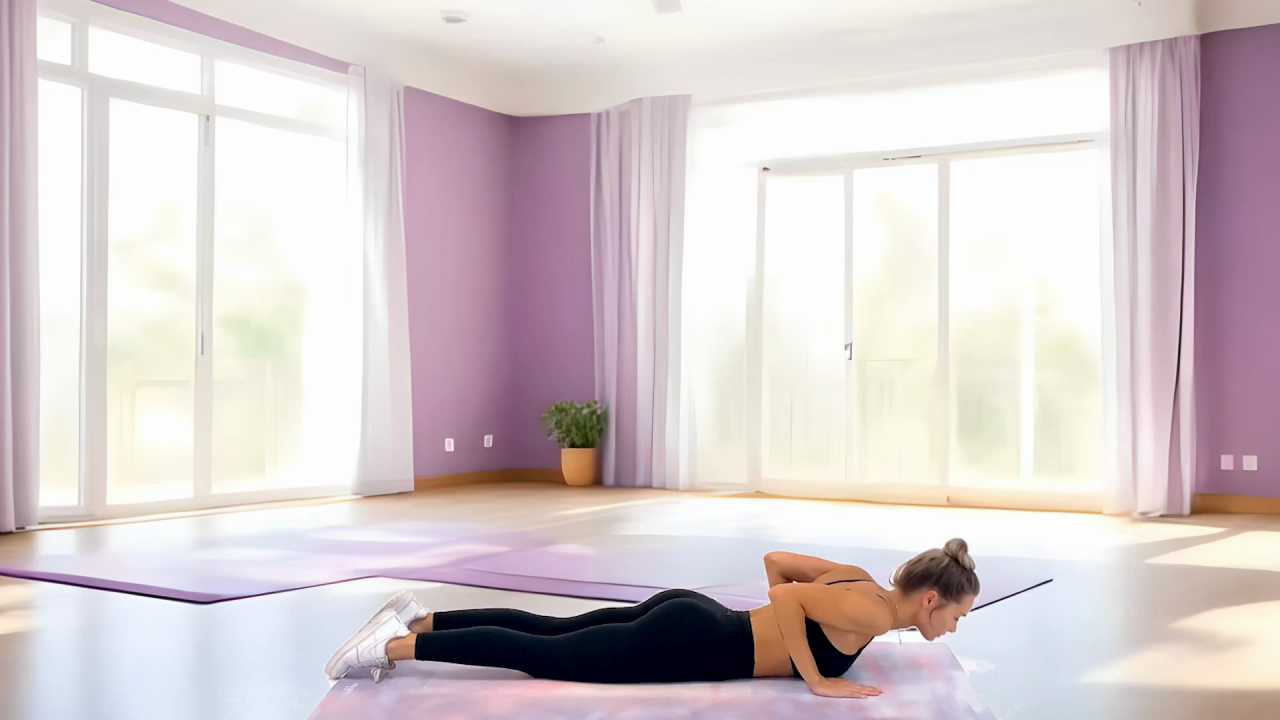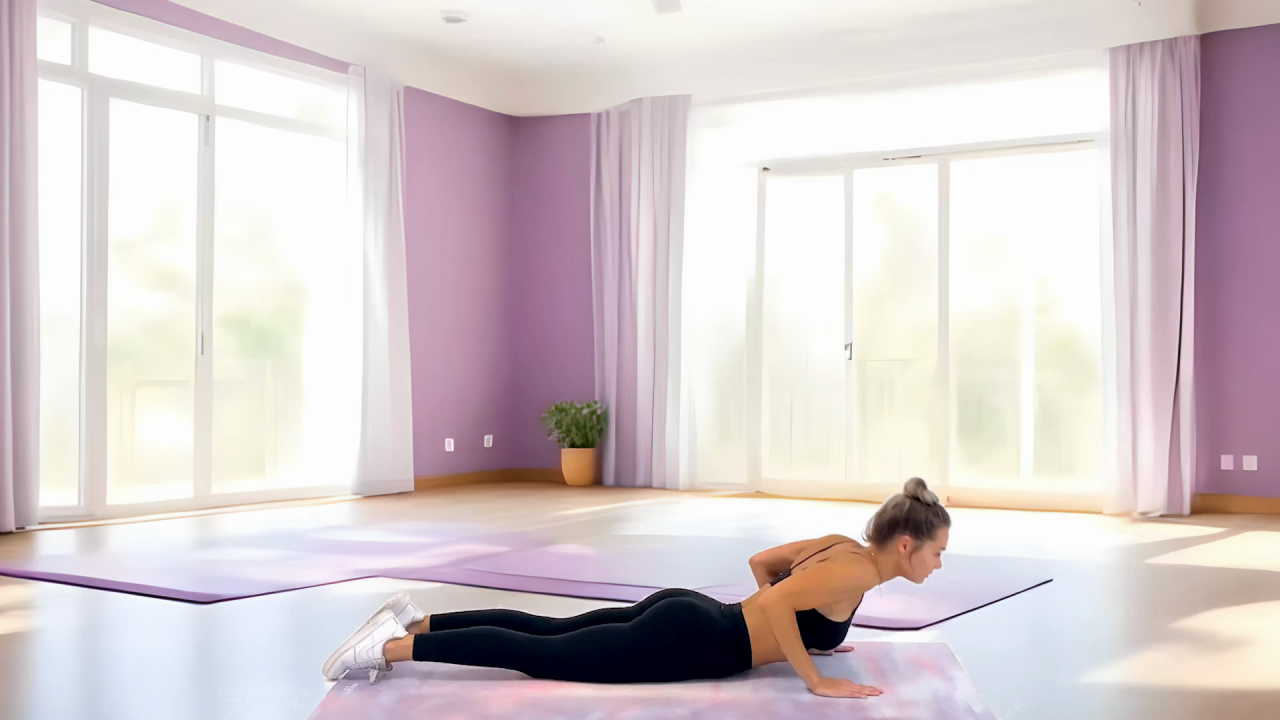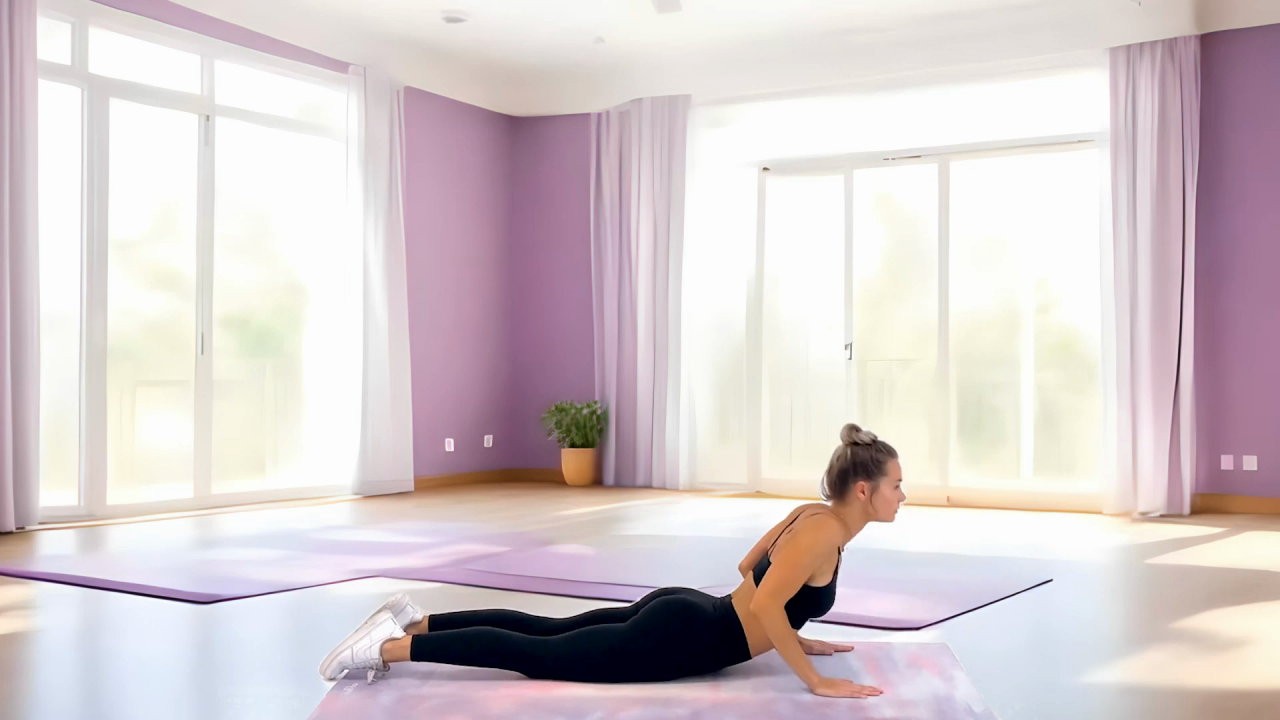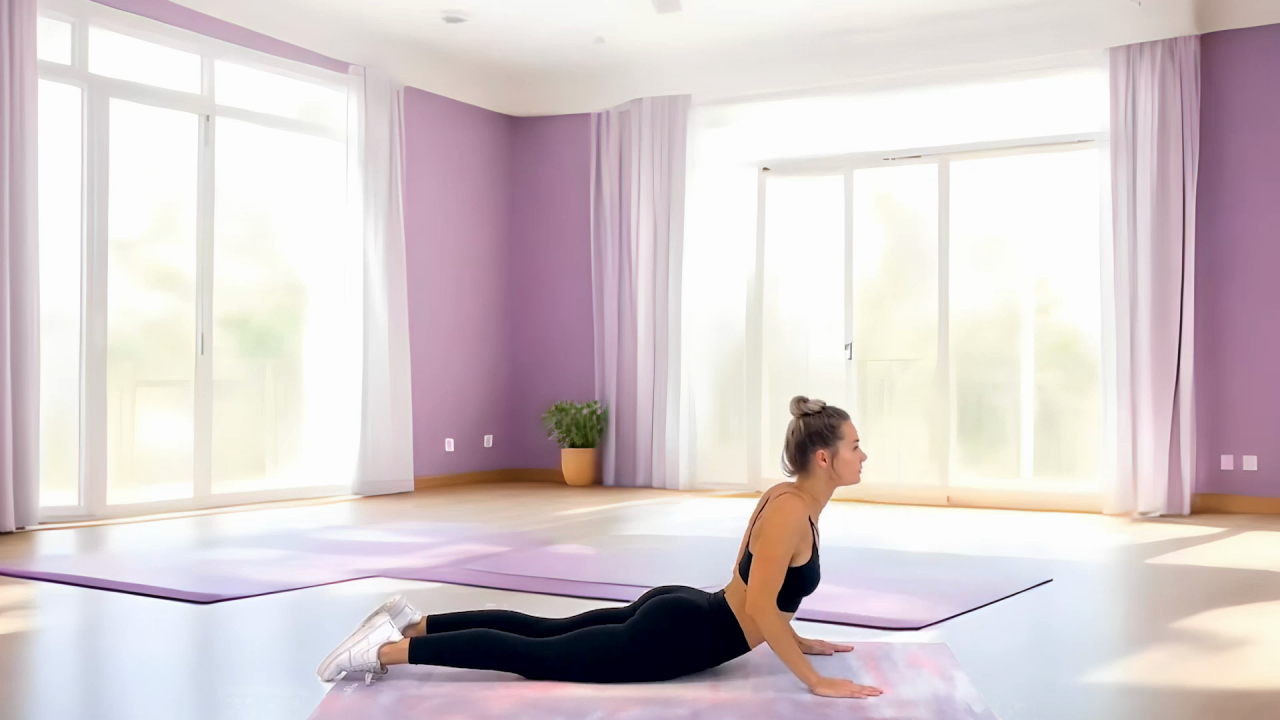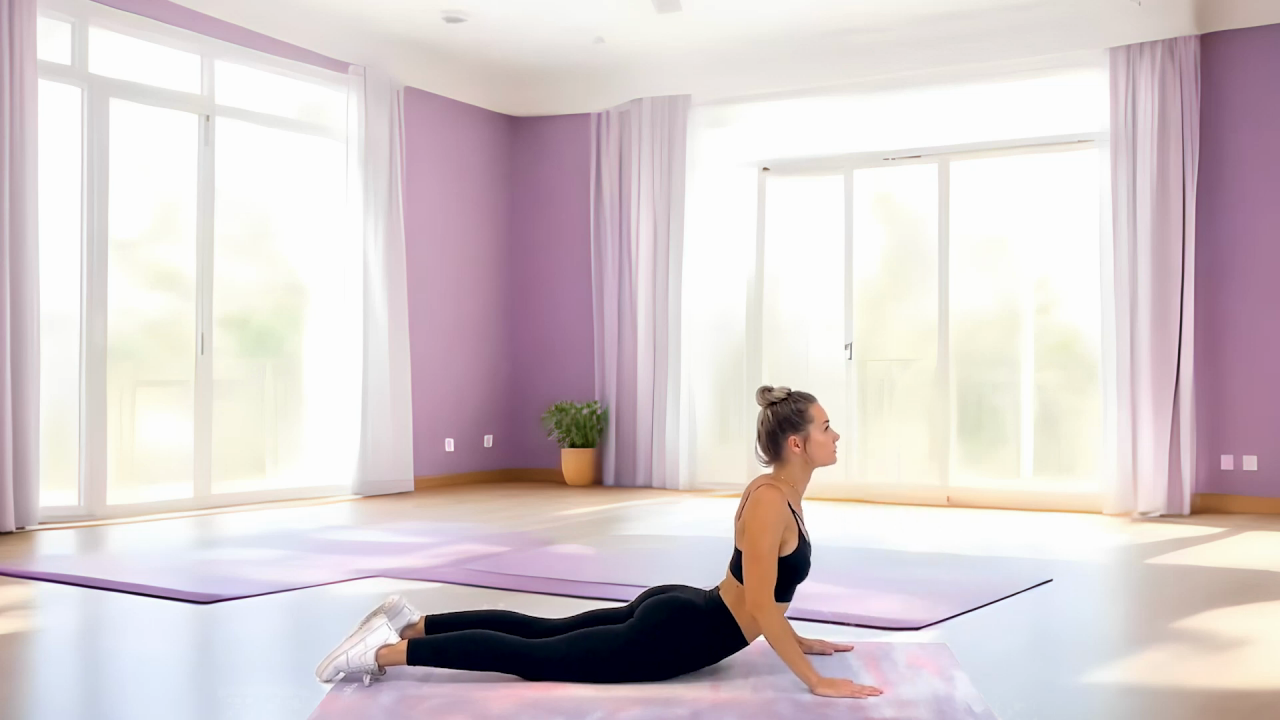
dt=0.4s
person 1, frame 1
left shoulder: (862, 582)
right shoulder: (872, 614)
left elbow: (775, 560)
right elbow: (789, 596)
right wrist: (814, 677)
left hip: (687, 618)
right hip: (686, 646)
left knee: (546, 632)
right knee: (539, 655)
left ankle: (417, 618)
right ankle: (397, 645)
person 1, frame 2
left shoulder: (842, 545)
right shoulder: (857, 572)
right elbow: (774, 602)
left wrist: (807, 635)
right wrist: (814, 678)
left hip: (683, 616)
right hip: (683, 644)
left knee: (542, 632)
right knee: (536, 655)
left ankle: (416, 621)
right ankle: (395, 648)
person 1, frame 3
left shoulder: (813, 514)
right shoulder: (826, 533)
right elbow: (764, 607)
left wrist: (794, 638)
right wrist: (816, 680)
left hip: (680, 614)
right hip: (680, 641)
left knee: (541, 632)
right knee: (535, 657)
left ankle: (414, 621)
right ankle: (391, 647)
person 1, frame 4
left shoulder: (789, 497)
right shoulder: (792, 511)
right elbow: (759, 607)
left wrist: (795, 640)
right wrist: (816, 680)
left hip: (677, 611)
right hip: (675, 638)
left knee: (538, 631)
right knee: (532, 657)
left ankle: (411, 624)
right ankle: (387, 649)
person 1, frame 5
left shoulder: (780, 492)
right shoulder: (770, 501)
left elbow: (762, 590)
right elbow: (760, 607)
left wrist: (798, 641)
right wrist: (816, 681)
left hip: (677, 611)
right hip: (674, 636)
left knee: (541, 631)
right knee: (532, 658)
left ankle: (410, 624)
right ankle: (386, 650)
